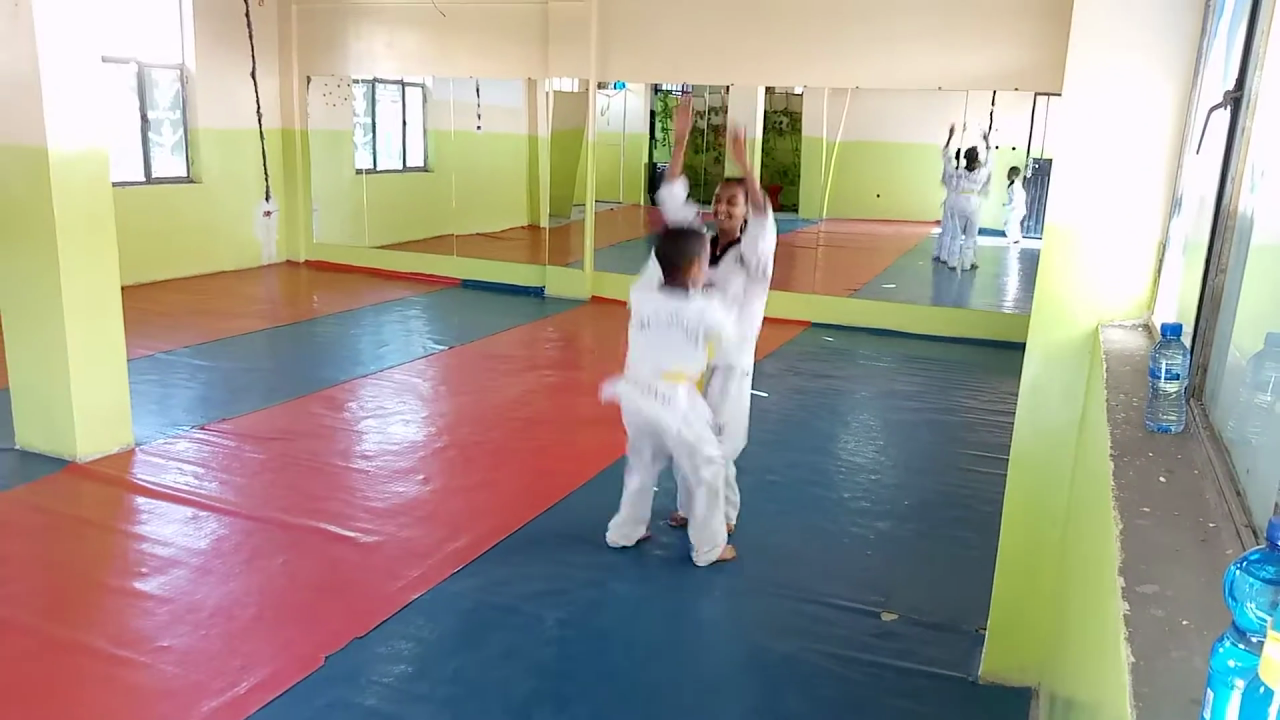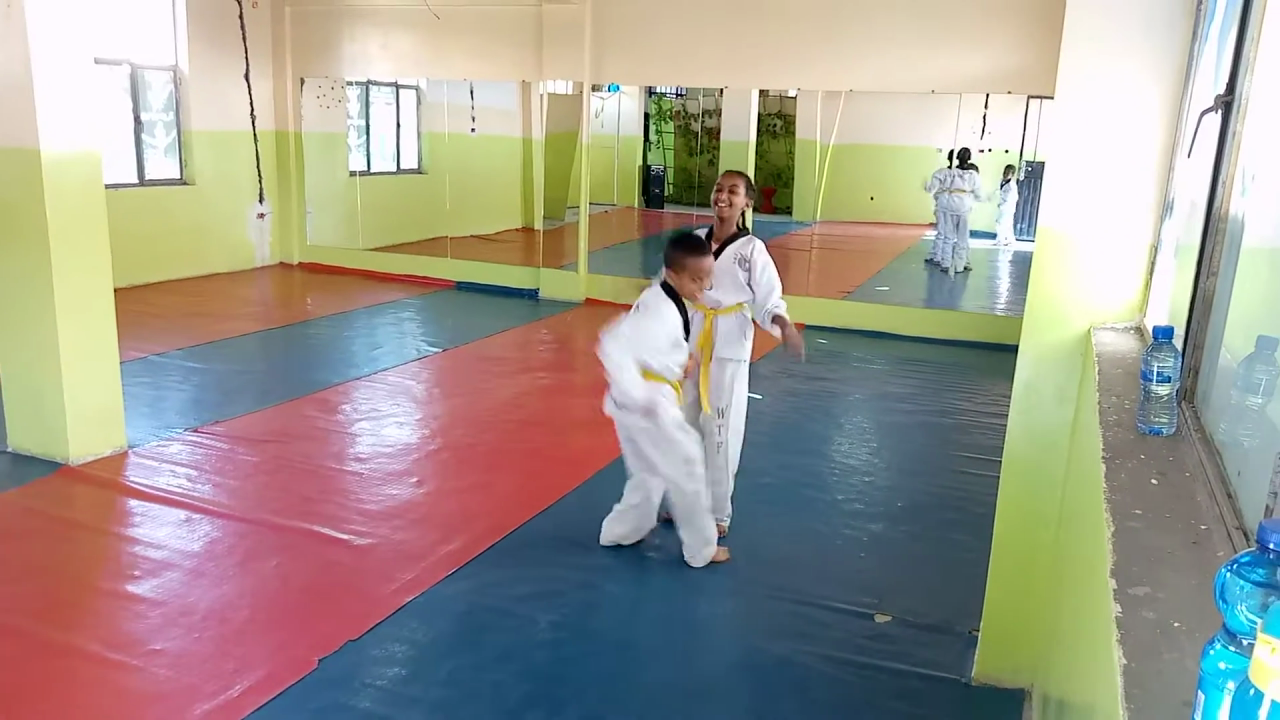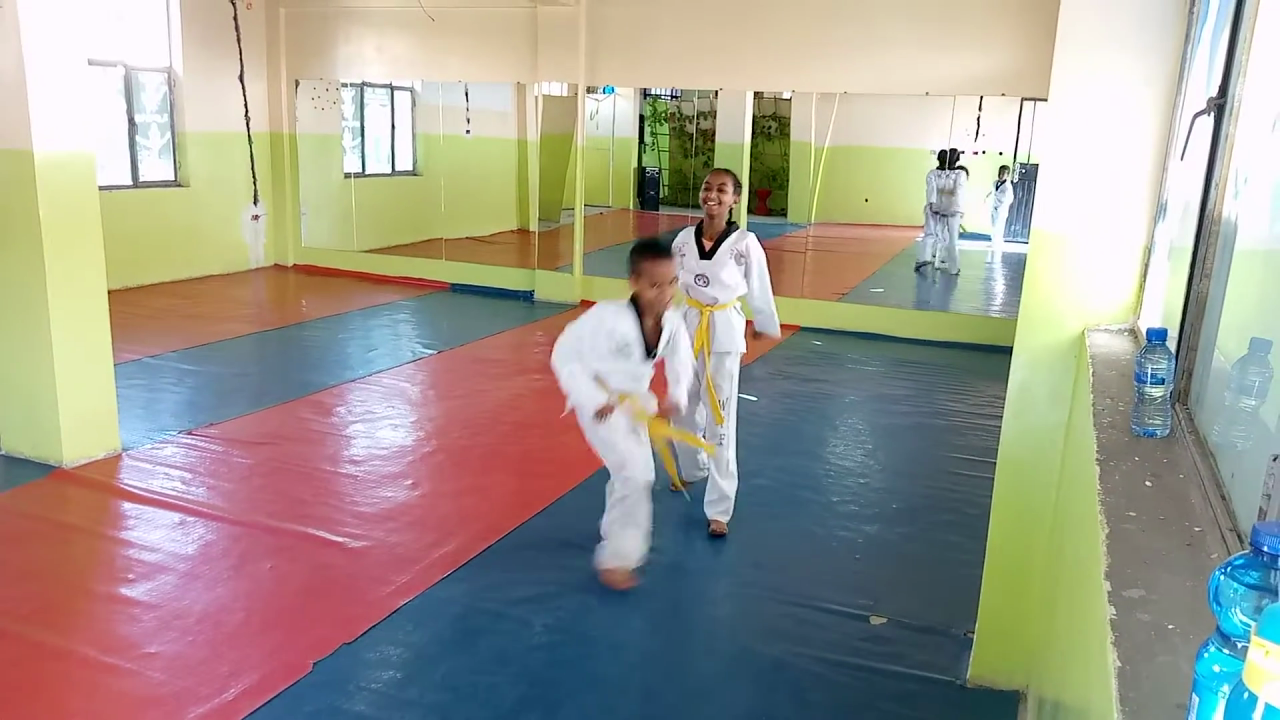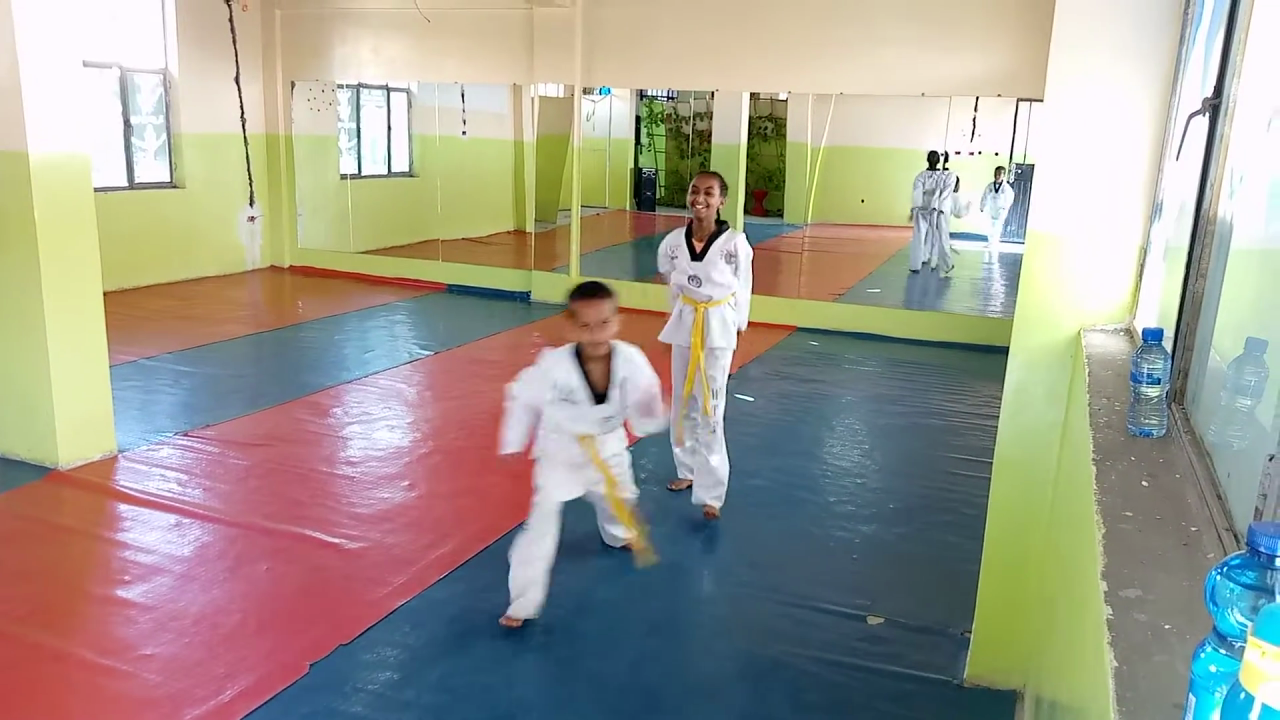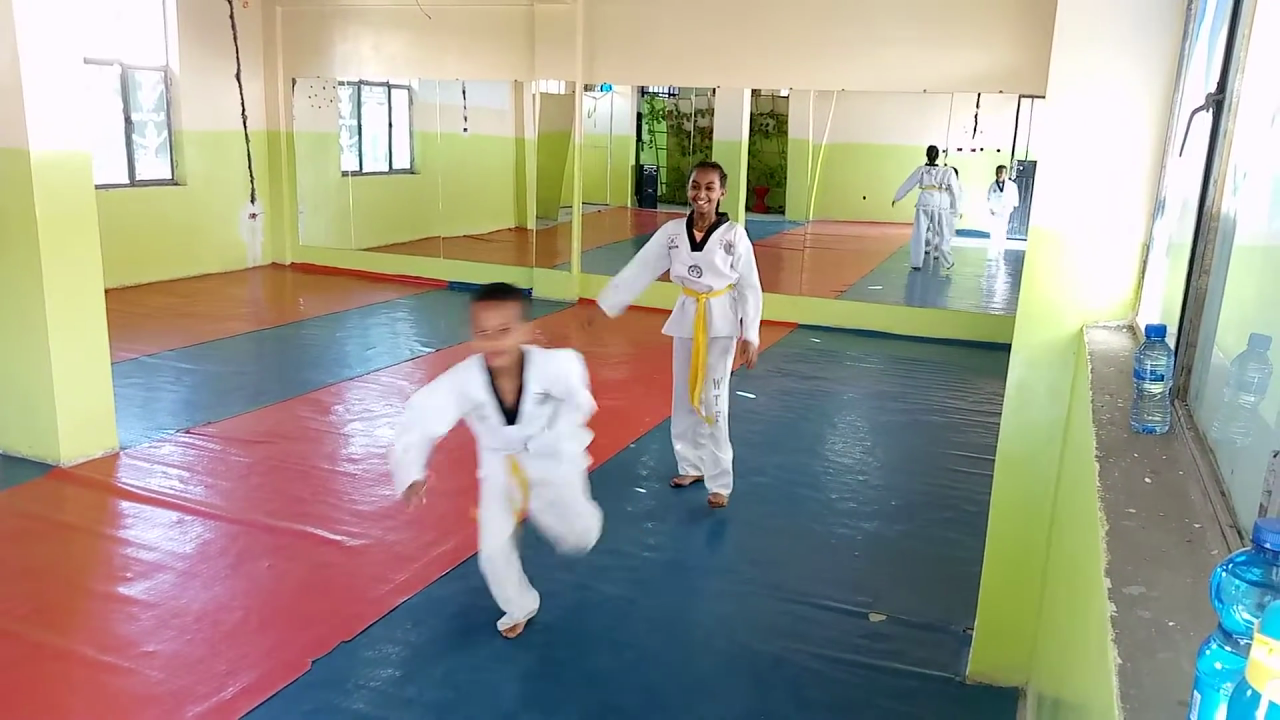
dt=0.2s
person 1, frame 1
left shoulder: (753, 253)
right shoulder: (702, 240)
left elbow: (766, 234)
right elbow: (673, 199)
left wrist: (749, 186)
right wrist: (680, 140)
left hip: (732, 355)
left knee: (721, 436)
left ankle: (722, 515)
right ankle: (694, 504)
person 1, frame 2
left shoulder: (752, 250)
left elbow: (769, 302)
left wrist: (784, 327)
left hip: (730, 341)
right hip: (694, 336)
left knee: (723, 430)
right knee: (687, 422)
left ankle: (718, 512)
person 1, frame 3
left shoulder: (746, 244)
right shoulder: (683, 239)
left elbow: (761, 295)
left wrist: (769, 330)
left hip: (724, 333)
right hip: (688, 327)
left knee: (719, 421)
right knee: (685, 410)
left ankle: (719, 509)
right ankle: (692, 471)
person 1, frame 4
left shoulder: (735, 243)
right shoulder: (672, 242)
left elbow: (741, 291)
left wrist: (737, 325)
left hip: (718, 329)
right hip: (683, 326)
left knee: (711, 410)
right knee: (683, 406)
left ankle: (710, 493)
right ankle: (689, 470)
person 1, frame 5
left shoulder: (734, 235)
right shoulder: (671, 232)
left elbow: (749, 287)
right elbow: (639, 271)
left wrist: (749, 334)
right wrist: (607, 302)
left hip: (722, 321)
right hip: (686, 316)
left knee: (713, 399)
right knee: (684, 397)
left ankle: (719, 481)
right ankle: (692, 466)
person 2, frame 1
left shoulder: (642, 294)
right shoulder: (703, 308)
right elbow: (731, 331)
left hip: (634, 396)
right hip: (674, 404)
left knee: (642, 469)
right knee: (707, 472)
left ankle: (625, 531)
right ankle: (708, 547)
person 2, frame 2
left shoulder: (662, 299)
right shoulder: (663, 313)
right elbow: (615, 348)
left wrist: (679, 360)
right wrist: (642, 398)
left hip: (655, 397)
right hip: (641, 399)
left knee: (651, 471)
right knee: (688, 471)
left ankle: (621, 529)
right ankle: (701, 548)
person 2, frame 3
left shoulder: (671, 320)
right shoulder: (607, 317)
left elbow: (679, 358)
right elbow: (565, 355)
left wrist: (677, 397)
right wrist: (590, 401)
left hip: (634, 406)
right hip: (600, 409)
left knee: (637, 472)
right knee: (634, 475)
left ankle: (619, 536)
right ankle: (618, 558)
person 2, frame 4
left shoulder: (631, 360)
right shoulder: (554, 365)
left elbow: (644, 421)
right elbow: (522, 398)
left wrist: (652, 412)
right wrist: (514, 442)
left hip: (607, 446)
right hip: (561, 449)
left knee: (619, 500)
right knee: (544, 518)
left ankle: (618, 534)
right ankle: (524, 602)
person 2, frame 5
left shoulder: (552, 366)
right shoulder: (461, 380)
left elbow: (578, 399)
right elbow: (416, 423)
left wrist: (567, 440)
right wrist: (411, 475)
left hip: (549, 460)
right hip: (500, 467)
left knee: (576, 533)
right knee: (494, 547)
left ankle: (581, 515)
right ankle: (519, 607)
